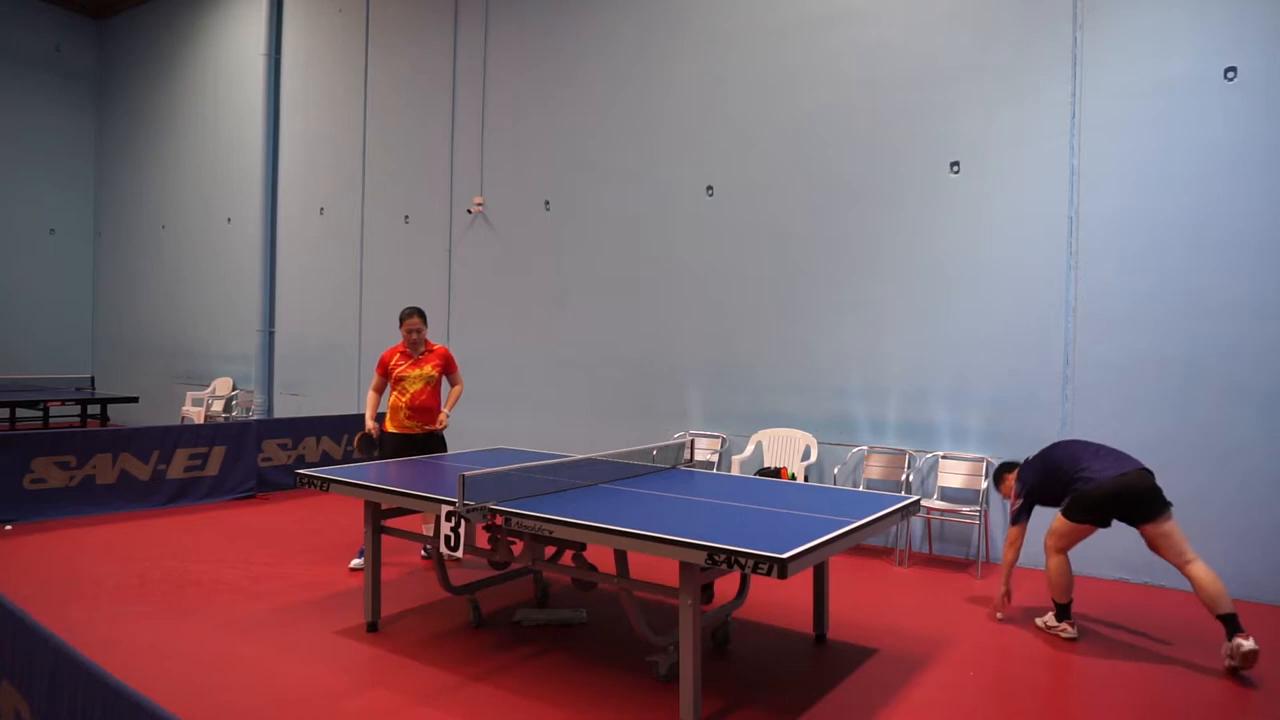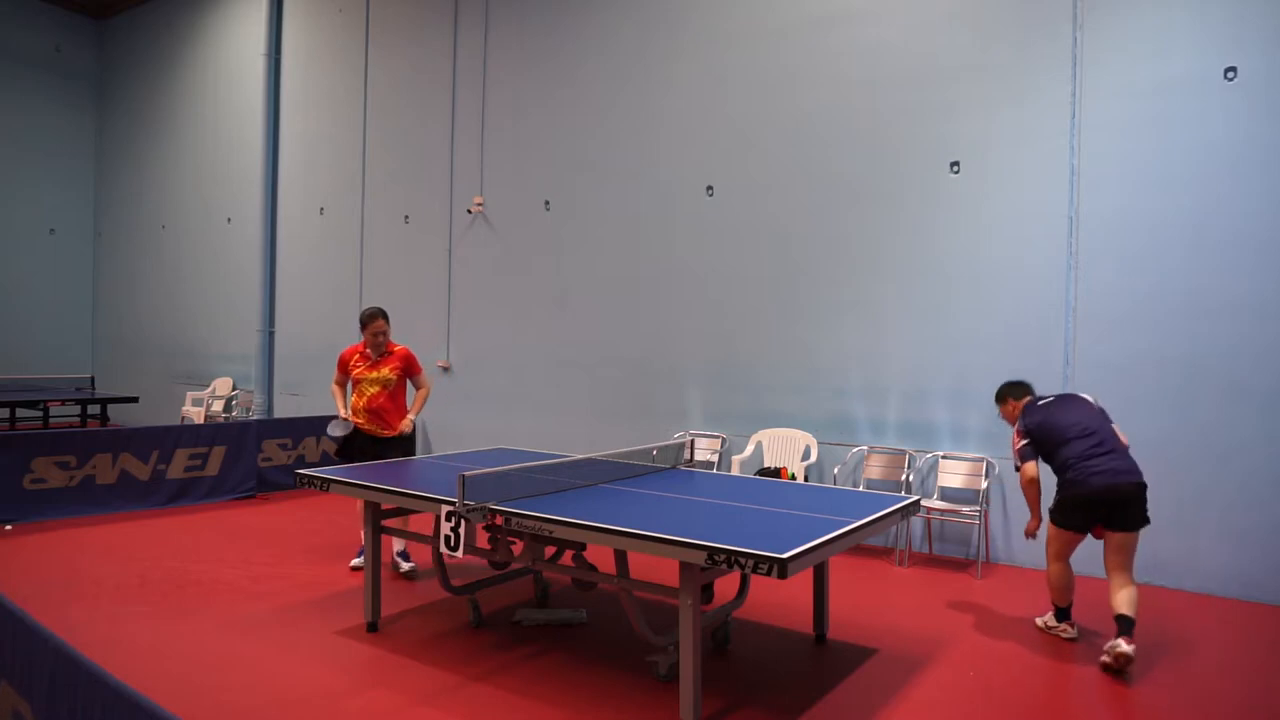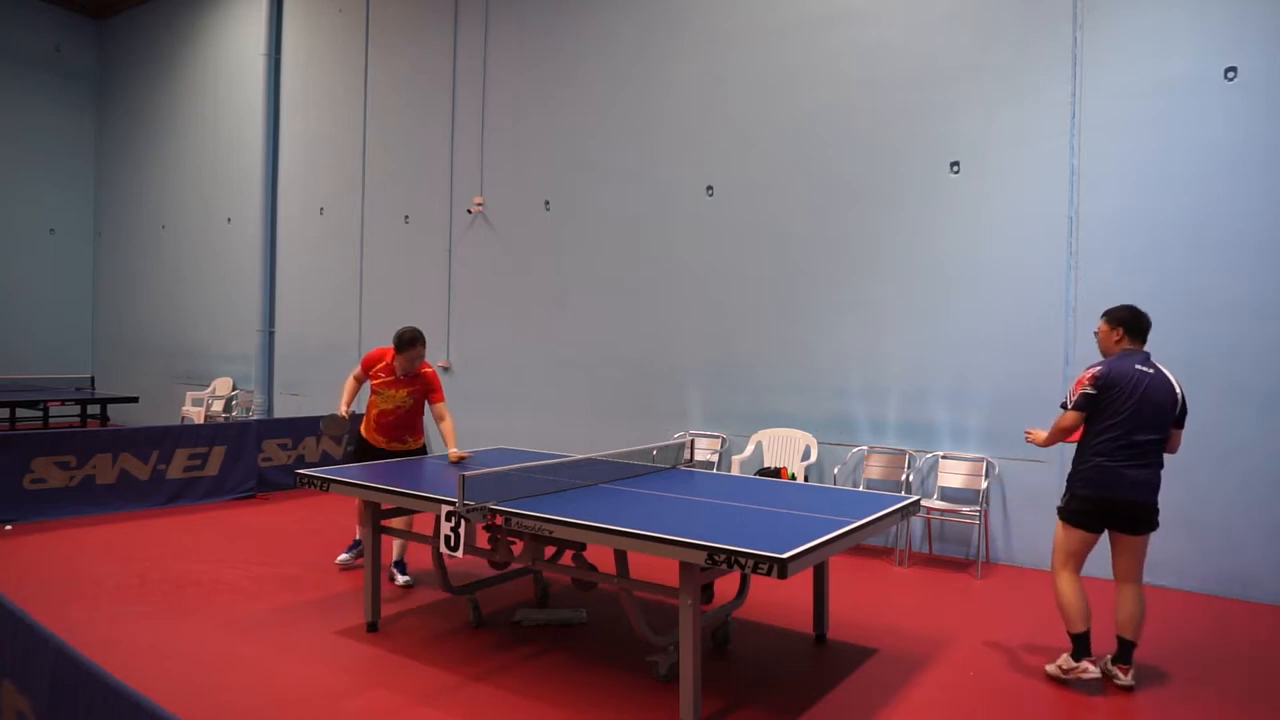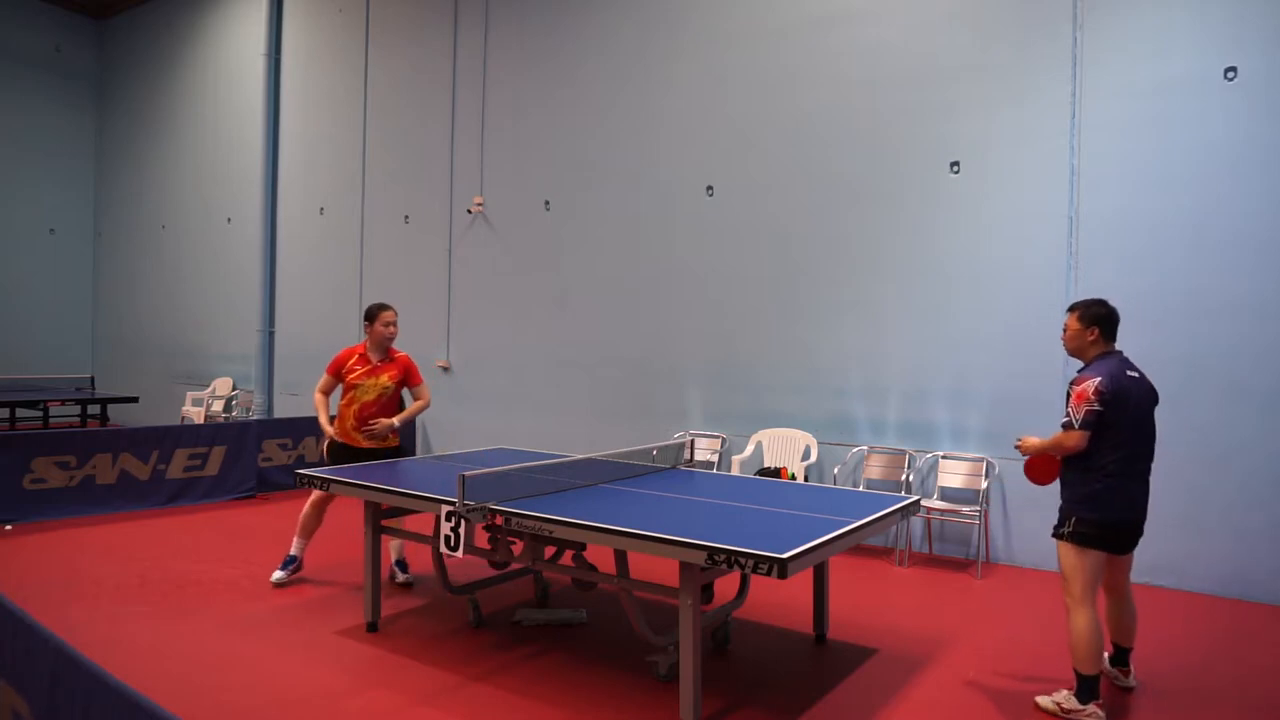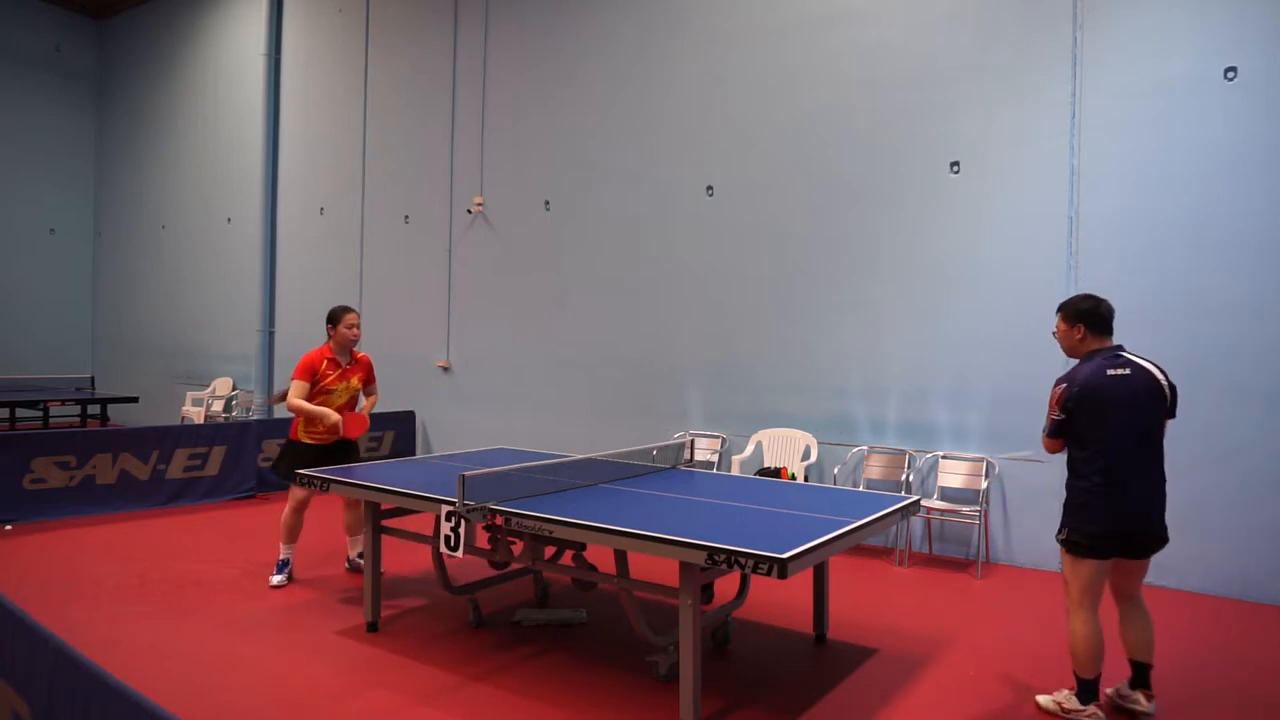
dt=0.7s
person 1, frame 1
left shoulder: (1023, 481)
right shoulder: (1053, 456)
left elbow: (1014, 541)
left wrist: (1005, 584)
left hip: (1095, 489)
right hip: (1138, 477)
left knee: (1055, 547)
right knee: (1187, 560)
left ankle: (1062, 620)
right ankle: (1237, 635)
person 1, frame 2
left shoulder: (1024, 425)
right shoulder: (1081, 399)
left elbow: (1030, 475)
right elbow: (1123, 443)
left wrist: (1035, 517)
left hip: (1080, 488)
right hip: (1129, 482)
left knee: (1057, 556)
right knee: (1120, 574)
left ankle: (1063, 621)
right ankle: (1124, 638)
person 1, frame 3
left shoulder: (1100, 373)
right shoulder: (1170, 384)
left elbow: (1069, 423)
right elbow: (1172, 443)
left wrist: (1046, 439)
left hip: (1092, 487)
right hip: (1142, 492)
left knee: (1064, 570)
right knee: (1130, 581)
left ankle: (1081, 657)
right ankle: (1122, 664)
person 1, frame 4
left shoulder: (1091, 381)
right shoulder: (1142, 380)
left elbow: (1073, 442)
left wrist: (1038, 446)
left hip: (1090, 507)
right hip: (1131, 506)
left knee: (1079, 601)
right knee: (1118, 589)
right ankle: (1120, 667)
person 1, frame 5
left shoulder: (1071, 385)
right shoulder: (1155, 375)
left elbow: (1053, 445)
left wrist: (1069, 430)
left hip: (1091, 515)
right hip: (1145, 513)
left knee: (1081, 607)
right knee: (1129, 597)
person 2, frame 1
left shoulder: (442, 354)
right shoulder: (389, 357)
left elbow: (457, 384)
right elbow: (375, 390)
left wrist: (446, 411)
right wrist: (369, 419)
left hip: (430, 432)
right hip: (396, 432)
left ankle: (430, 544)
right ankle: (369, 547)
person 2, frame 2
left shoulder: (403, 355)
right shoulder: (349, 356)
left elbow: (423, 387)
right elbow: (338, 384)
left wrist: (411, 416)
right wrist: (342, 408)
left hip: (396, 435)
right hip: (361, 433)
left ankle: (399, 552)
right ankle: (366, 548)
person 2, frame 3
left shoulder: (427, 376)
right shoulder: (375, 358)
left elbow: (443, 417)
right elbow: (356, 378)
left wrist: (451, 450)
right wrist: (344, 404)
left hip: (407, 448)
right hip: (370, 439)
left ankle: (397, 563)
right ankle: (360, 542)
person 2, frame 4
left shoulder: (403, 363)
right shoulder: (345, 358)
left elbow: (424, 400)
right elbow: (320, 393)
left wrist: (395, 422)
right wrist: (326, 425)
left hip: (384, 446)
right hip: (345, 443)
right knee: (319, 499)
left ankle: (398, 564)
right ankle: (294, 559)
person 2, frame 5
left shoulder: (363, 362)
right shoulder: (312, 360)
left elbow: (372, 394)
right elbow: (292, 402)
left wrist: (362, 416)
right wrist: (324, 412)
left hip: (343, 442)
right hip: (307, 442)
left knee: (354, 498)
right knee: (298, 500)
left ankle: (356, 557)
right ankle: (285, 562)
